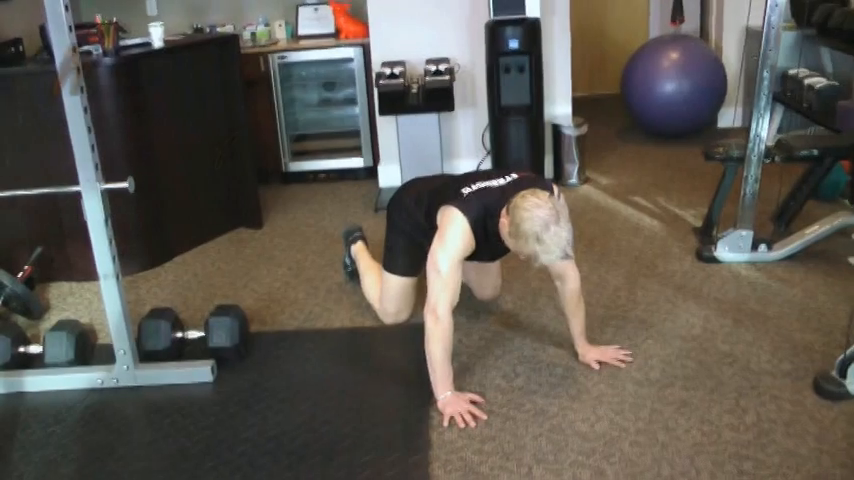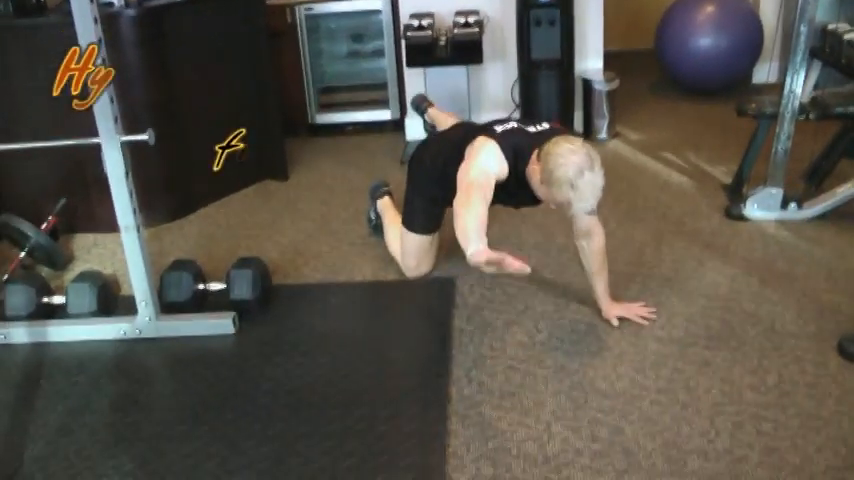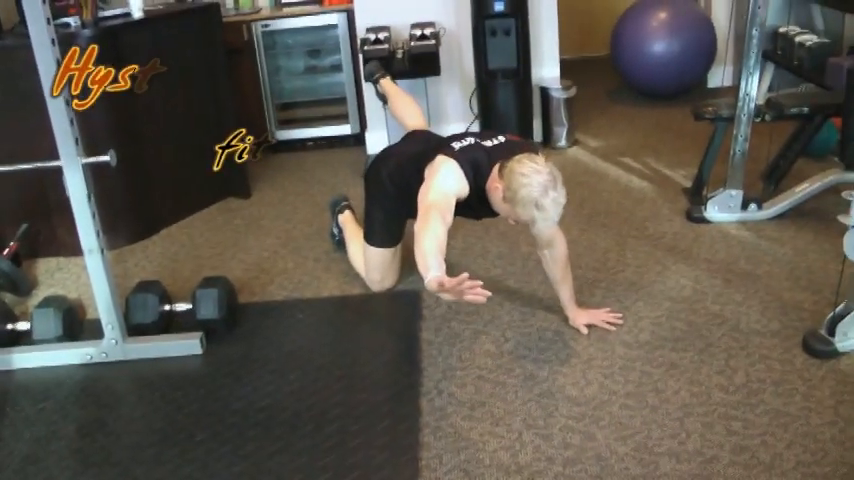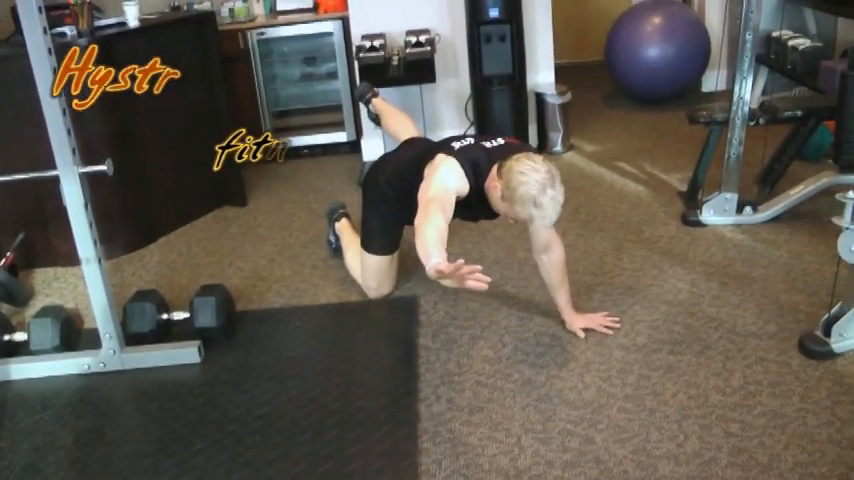
dt=0.7s
person 1, frame 1
left shoulder: (549, 200)
right shoulder: (459, 225)
left elbow: (566, 275)
right elbow: (438, 311)
left wrist: (583, 345)
right wrist: (445, 394)
left hip: (463, 204)
right hip: (412, 212)
left knee: (488, 294)
right knee: (394, 314)
right ankle: (357, 245)
person 1, frame 2
left shoulder: (571, 160)
right shoulder: (490, 157)
left elbow: (589, 233)
right elbow: (470, 199)
left wrist: (606, 303)
right wrist: (477, 251)
right hip: (432, 164)
right knee: (416, 269)
left ankle: (429, 110)
right ankle: (383, 201)
person 1, frame 3
left shoulder: (532, 167)
right shoulder: (450, 174)
left elbow: (551, 241)
right elbow: (431, 221)
left wrist: (572, 309)
right wrist: (435, 278)
left hip: (423, 148)
right hip: (390, 179)
left knee: (419, 131)
right knee: (380, 282)
left ankle: (382, 80)
right ankle: (344, 215)
person 1, frame 4
left shoulder: (527, 173)
right shoulder: (450, 172)
left elbow: (547, 247)
right elbow: (432, 215)
left wrist: (569, 313)
right wrist: (436, 265)
right hip: (387, 188)
left knee: (413, 140)
right knee: (377, 289)
left ankle: (372, 100)
right ankle: (341, 223)
